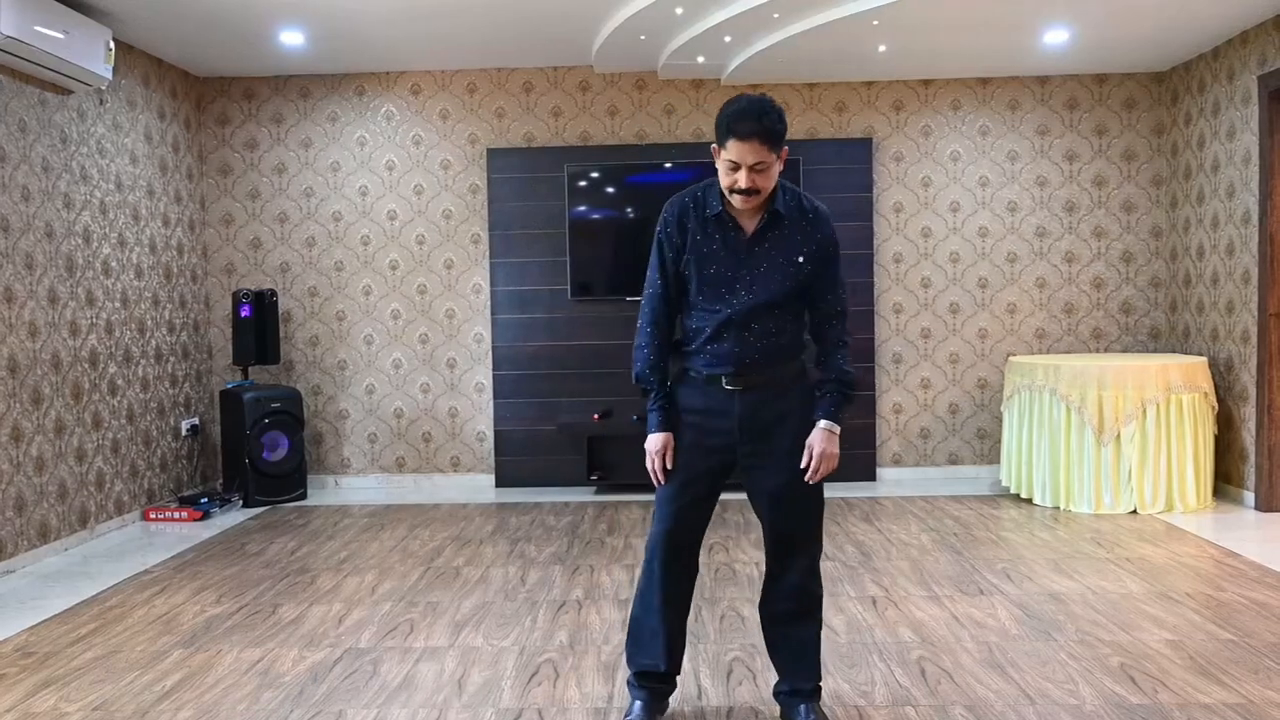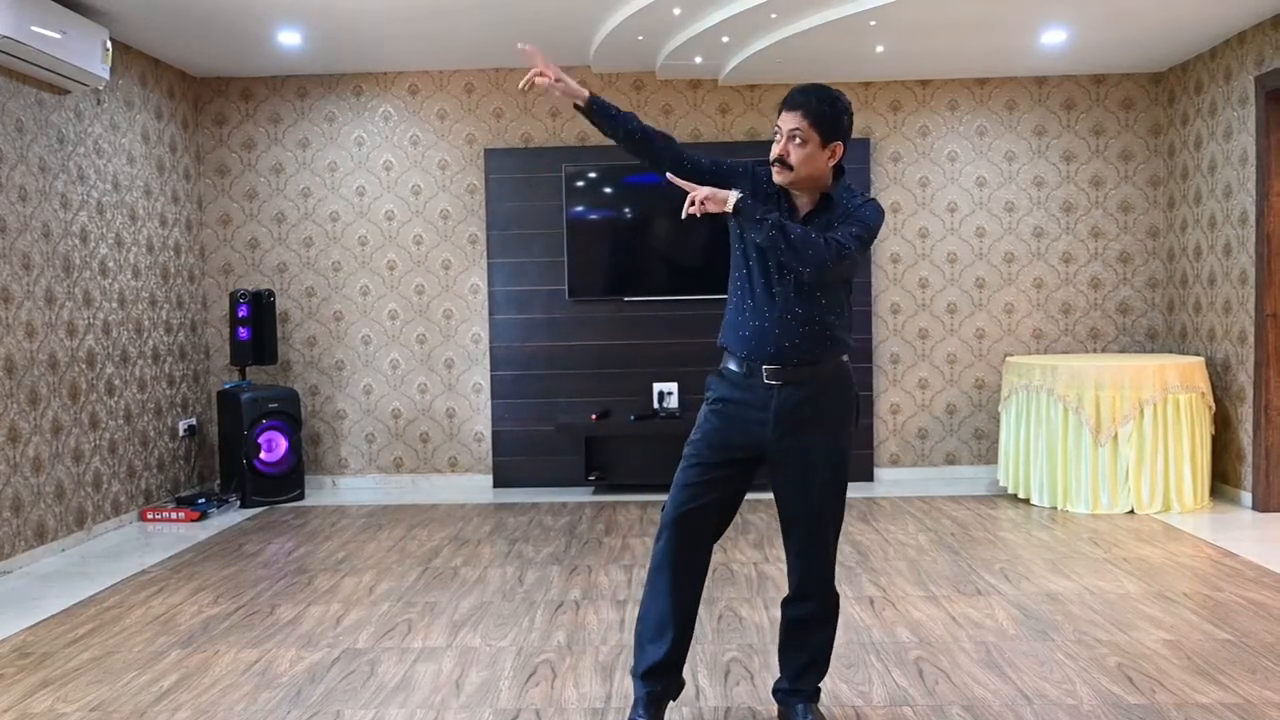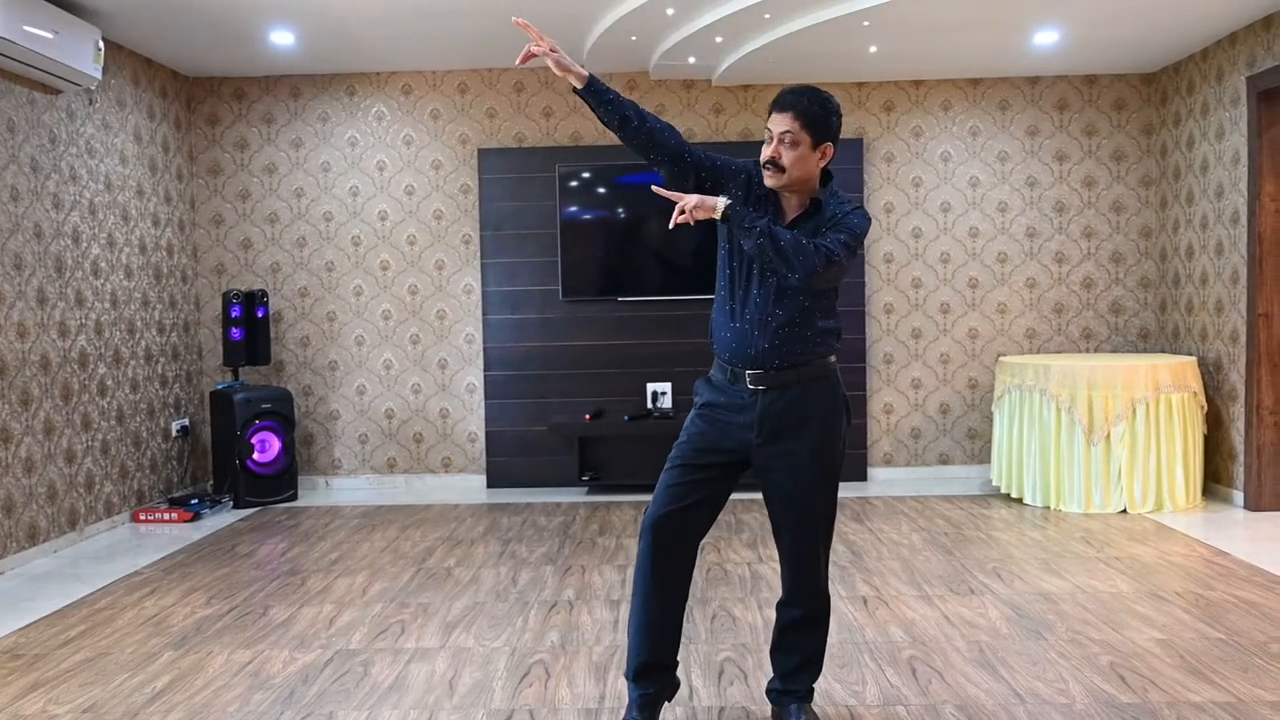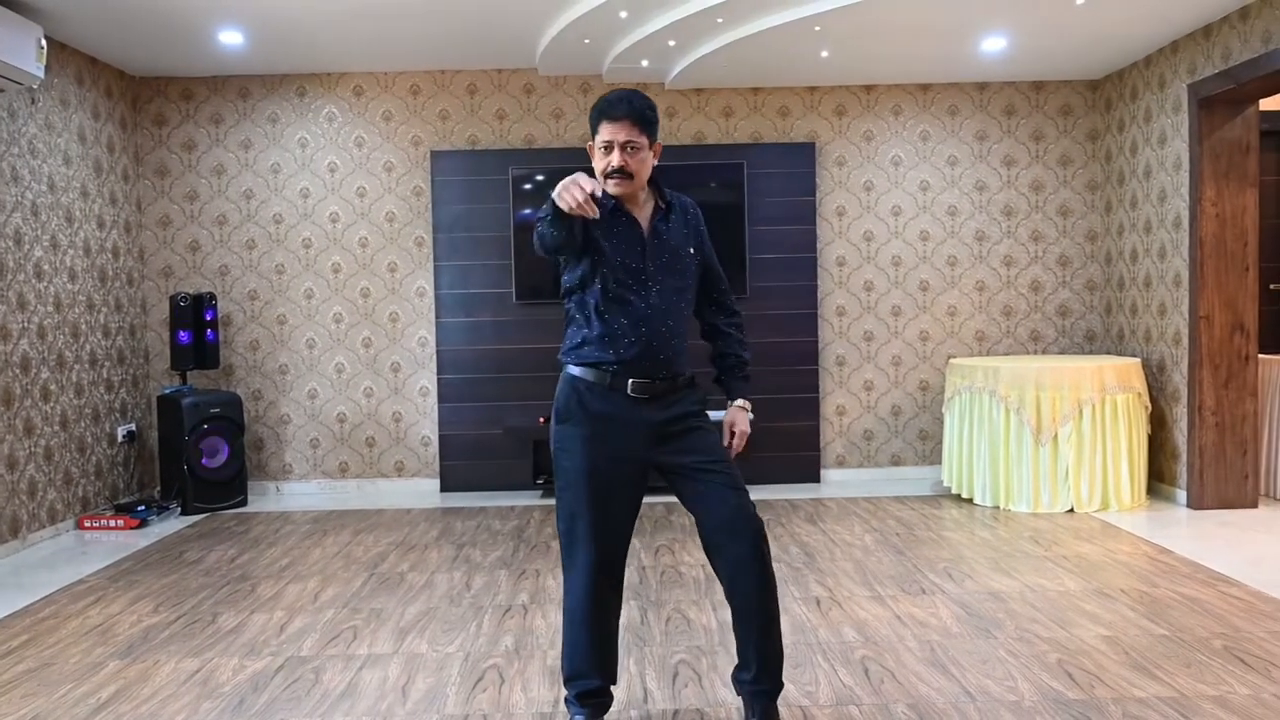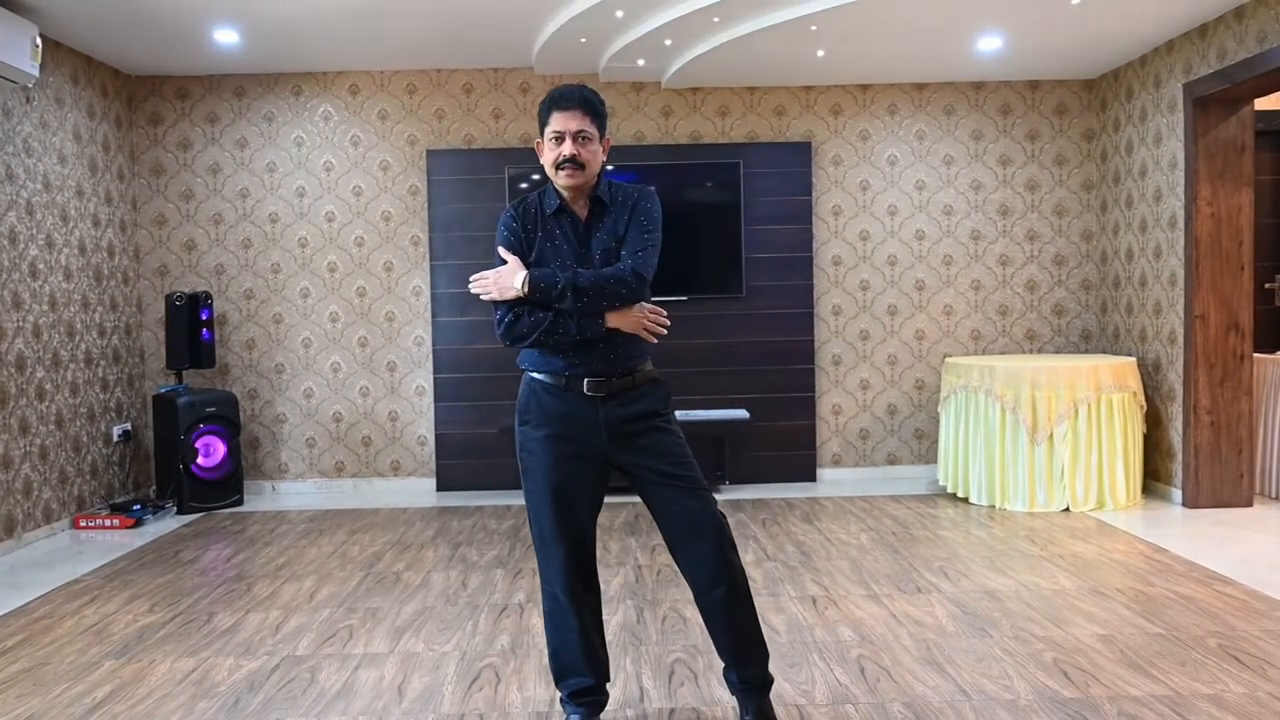
dt=1s
person 1, frame 1
left shoulder: (810, 222)
right shoulder: (683, 215)
left elbow: (831, 325)
right elbow: (656, 318)
left wrist: (828, 418)
right wrist: (658, 416)
left hip: (782, 401)
right hip: (698, 398)
left knee: (794, 548)
right knee: (670, 541)
person 1, frame 2
left shoulder: (860, 213)
right shoulder: (752, 183)
left elbow: (817, 257)
right elbow: (664, 152)
left wrist: (739, 207)
right wrist: (581, 96)
left hip: (815, 397)
right hip: (737, 390)
left knee: (812, 552)
right knee: (682, 527)
person 1, frame 3
left shoulder: (846, 219)
right shoulder: (741, 184)
left elbow: (804, 266)
right elbow: (658, 141)
left wrist: (725, 212)
right wrist: (577, 77)
left hip: (804, 403)
right hip: (726, 394)
left knee: (804, 554)
right knee: (664, 528)
person 1, frame 4
left shoulder: (685, 216)
right shoulder: (585, 214)
left elbow: (717, 309)
right elbow: (551, 241)
left wrist: (738, 393)
right wrist: (561, 203)
left hip: (675, 403)
right hip: (594, 407)
left knee: (742, 538)
right knee: (591, 559)
person 1, frame 5
left shoulder: (638, 203)
right shoulder: (521, 219)
left elbow: (632, 280)
right elbow: (511, 325)
left wrist: (533, 282)
right wrist: (606, 318)
left hip: (636, 401)
right hip: (553, 409)
left knee: (705, 537)
right knee: (564, 559)
